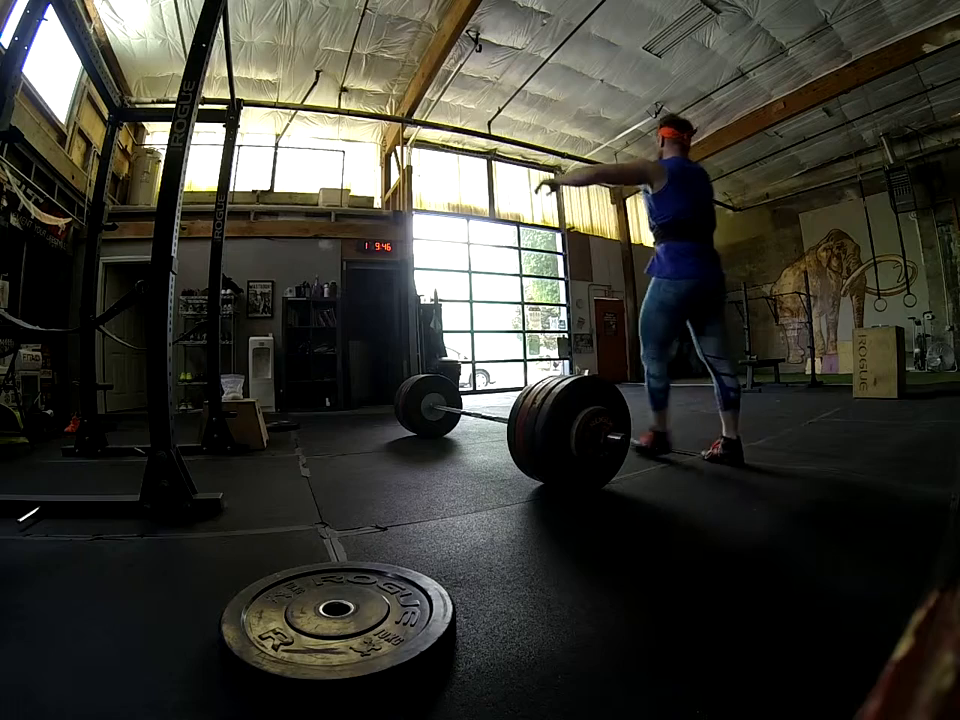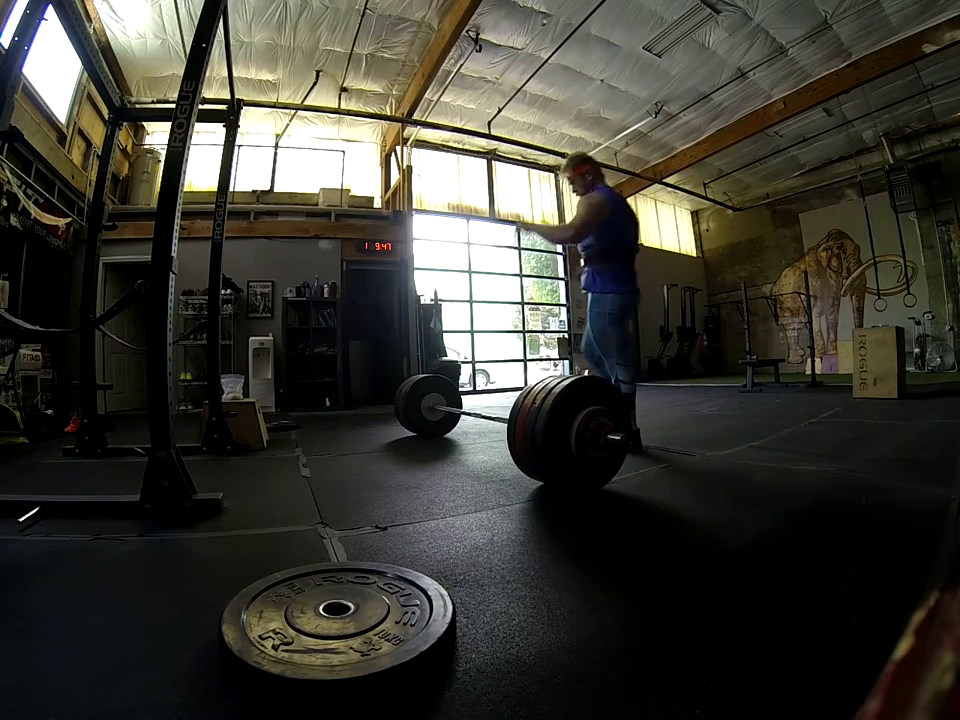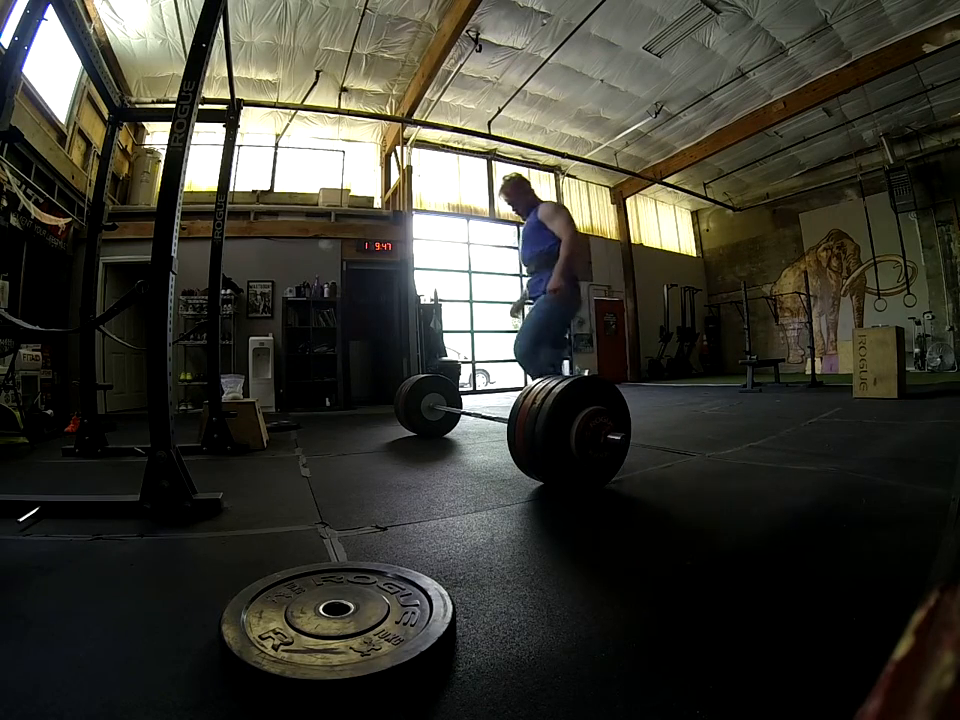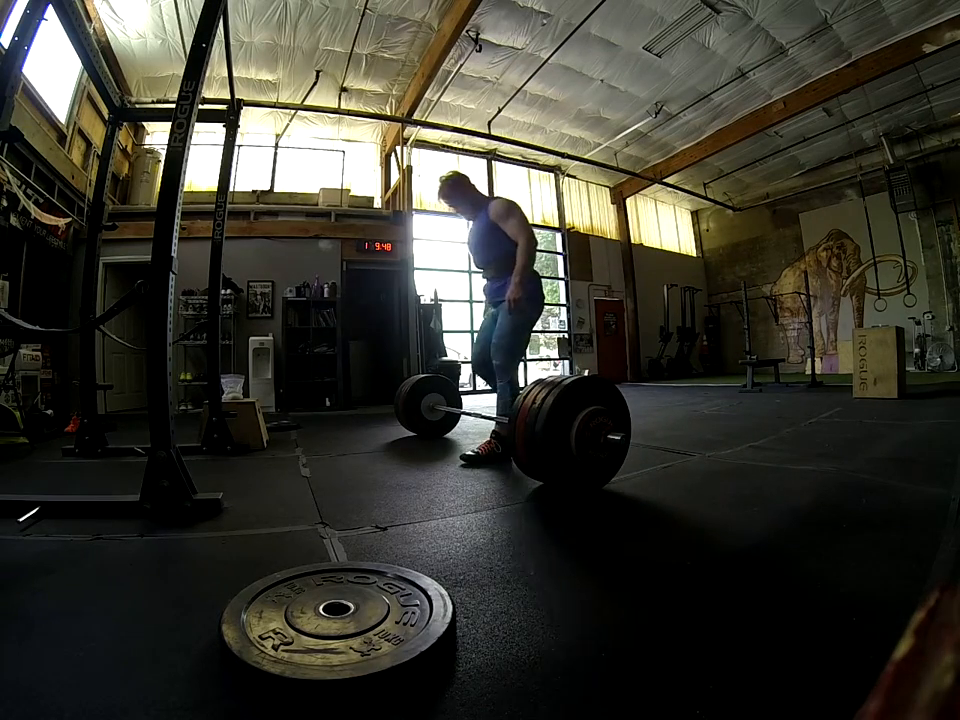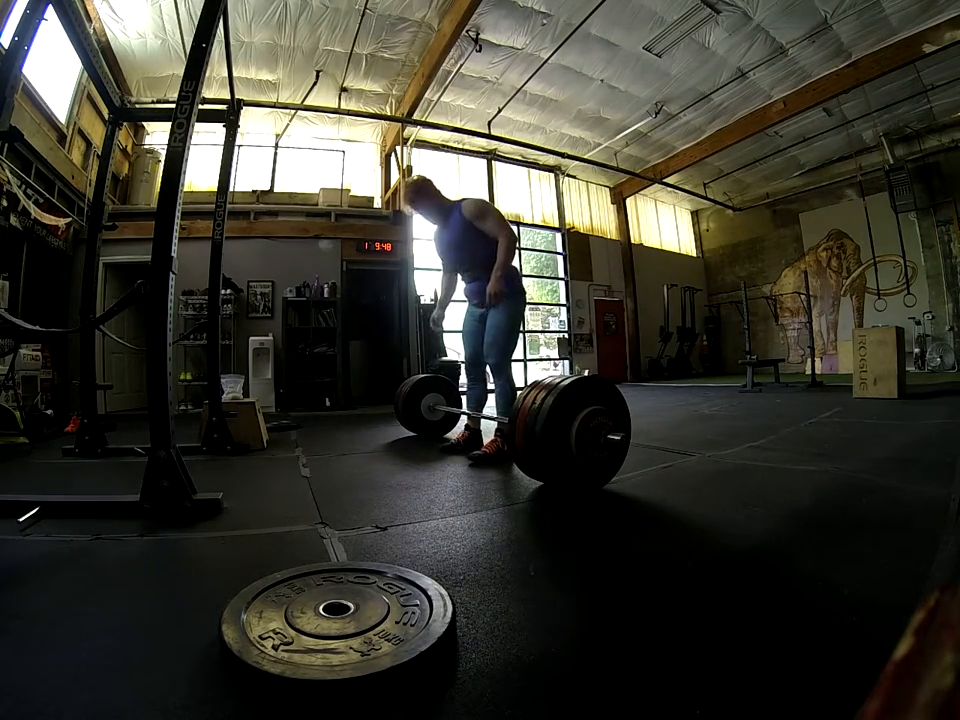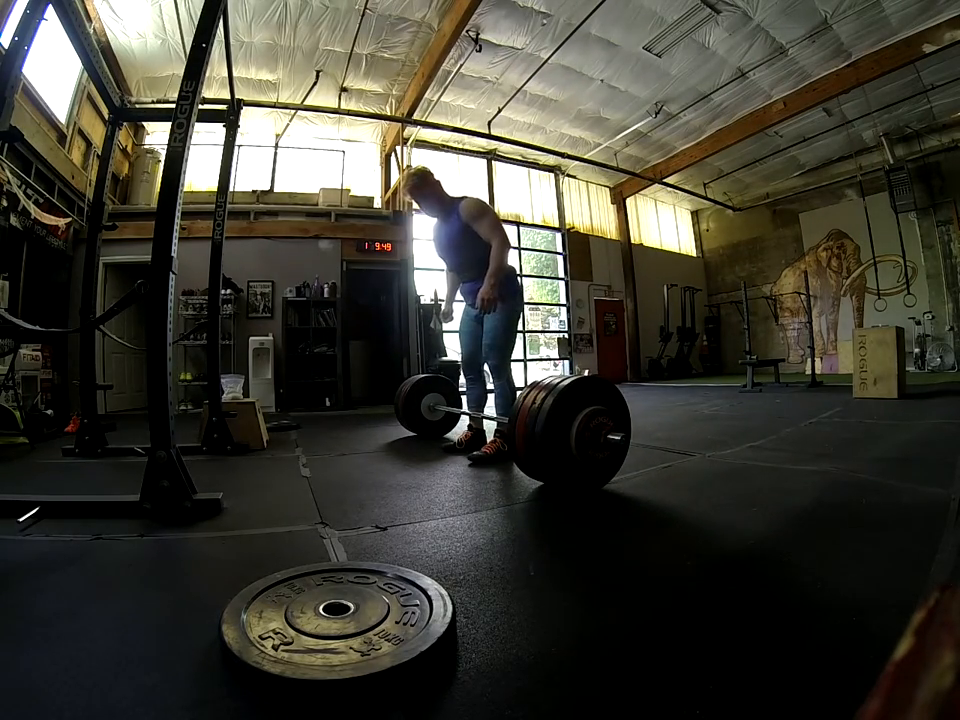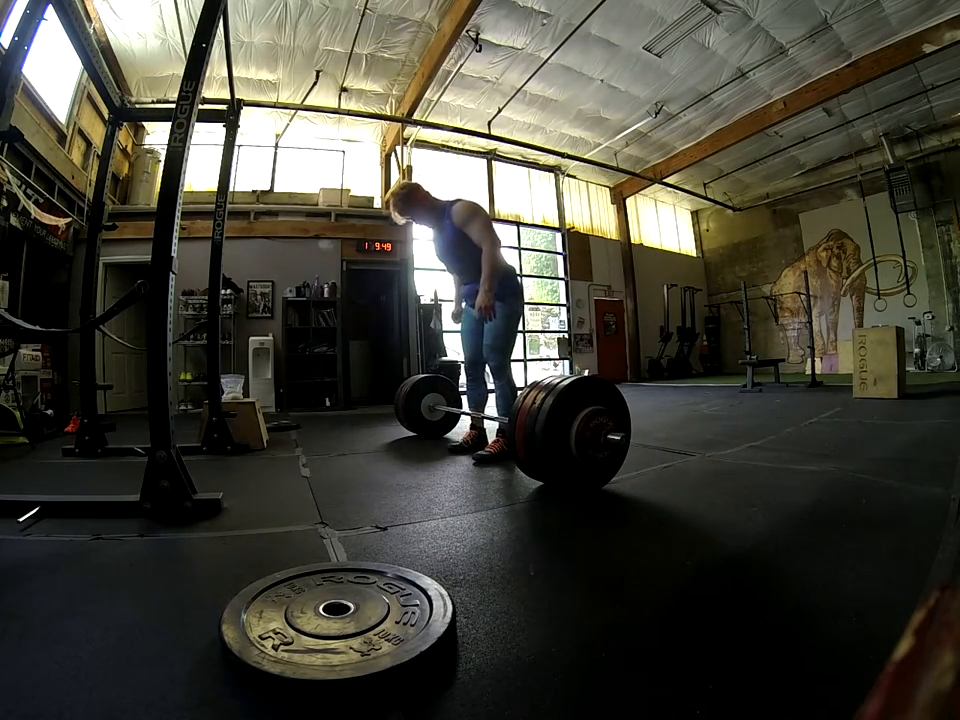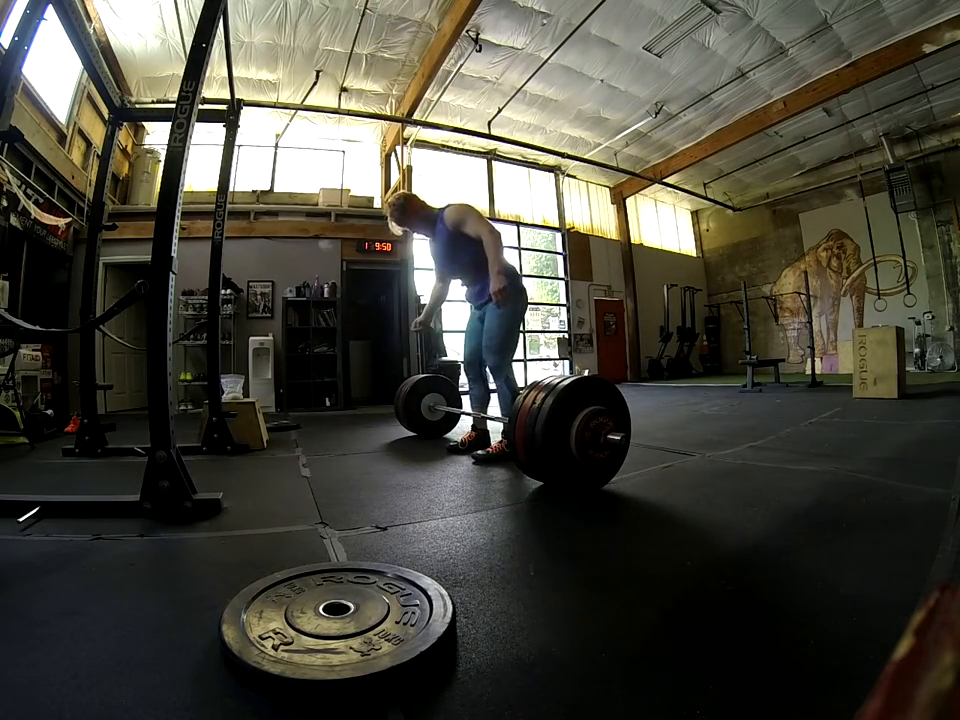
dt=0.5s
person 1, frame 1
left shoulder: (659, 170)
right shoulder: (701, 177)
left elbow: (597, 173)
left wrist: (557, 179)
left hip: (674, 272)
right hip: (708, 271)
left knee: (655, 354)
right knee: (716, 357)
left ankle: (658, 432)
right ankle: (730, 439)
person 1, frame 2
left shoulder: (595, 200)
right shoulder: (619, 203)
left elbow: (570, 234)
right elbow: (628, 249)
left wrist: (534, 228)
left hip: (606, 289)
right hip: (620, 287)
left knee: (616, 360)
right knee: (591, 351)
left ankle: (629, 430)
person 1, frame 3
left shoulder: (547, 210)
right shoulder: (531, 223)
left elbow: (571, 240)
left wrist: (558, 276)
right wrist: (524, 299)
left hip: (556, 292)
right hip: (543, 296)
left knee: (524, 348)
person 1, frame 4
left shoulder: (499, 207)
right shoulder: (477, 225)
left elbow: (527, 240)
left wrist: (518, 283)
right wrist: (487, 303)
left hip: (519, 297)
right hip: (499, 301)
left knee: (503, 365)
right knee: (480, 361)
left ankle: (502, 439)
person 1, frame 5
left shoulder: (471, 208)
right shoulder: (439, 234)
left elbow: (507, 236)
right elbow: (449, 273)
left wrist: (497, 277)
right wrist: (440, 308)
left hip: (504, 295)
right hip: (476, 301)
left knee: (497, 363)
right knee: (472, 365)
left ankle: (503, 438)
right ankle: (472, 432)
person 1, frame 6
left shoulder: (469, 208)
right shoulder: (439, 228)
left elbow: (500, 242)
left wrist: (490, 285)
right wrist: (448, 302)
left hip: (500, 295)
right hip: (473, 301)
left knee: (497, 365)
right knee: (470, 365)
left ankle: (504, 438)
right ankle: (475, 431)
person 1, frame 7
left shoulder: (461, 210)
right shoulder: (438, 233)
left elbow: (491, 244)
left wrist: (486, 291)
right wrist: (458, 302)
left hip: (501, 296)
right hip: (474, 301)
left knee: (497, 365)
right knee: (472, 366)
left ankle: (506, 438)
right ankle: (477, 431)
person 1, frame 8
left shoulder: (453, 215)
right shoulder: (435, 241)
left elbow: (490, 233)
right elbow: (441, 283)
left wrist: (497, 276)
right wrist: (426, 316)
left hip: (502, 295)
right hip: (480, 302)
left knee: (497, 363)
right knee: (472, 364)
right ankle: (479, 431)
